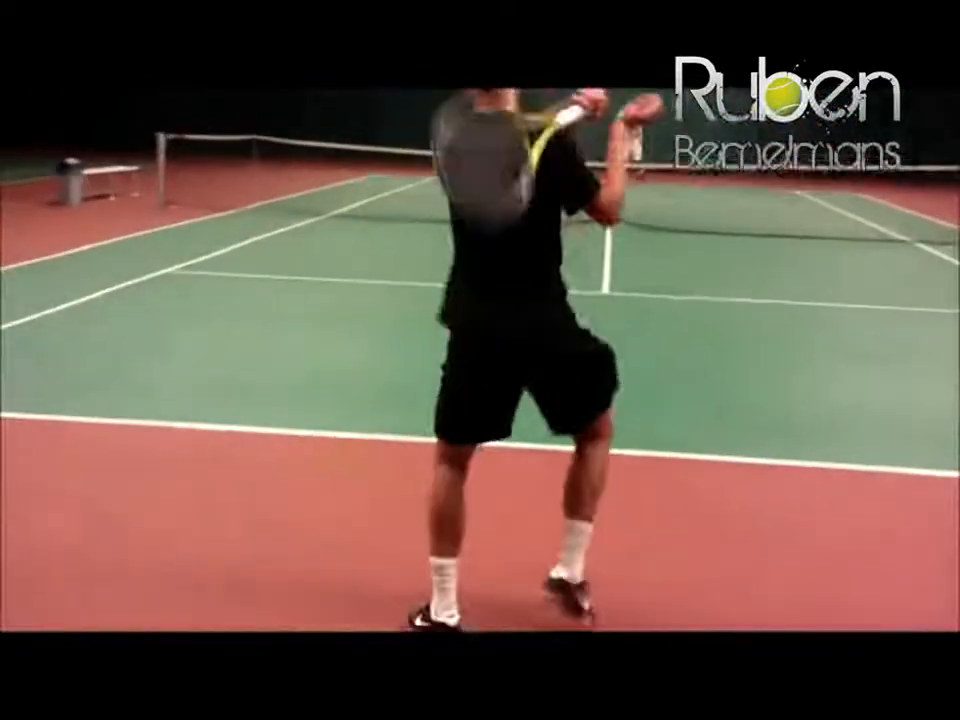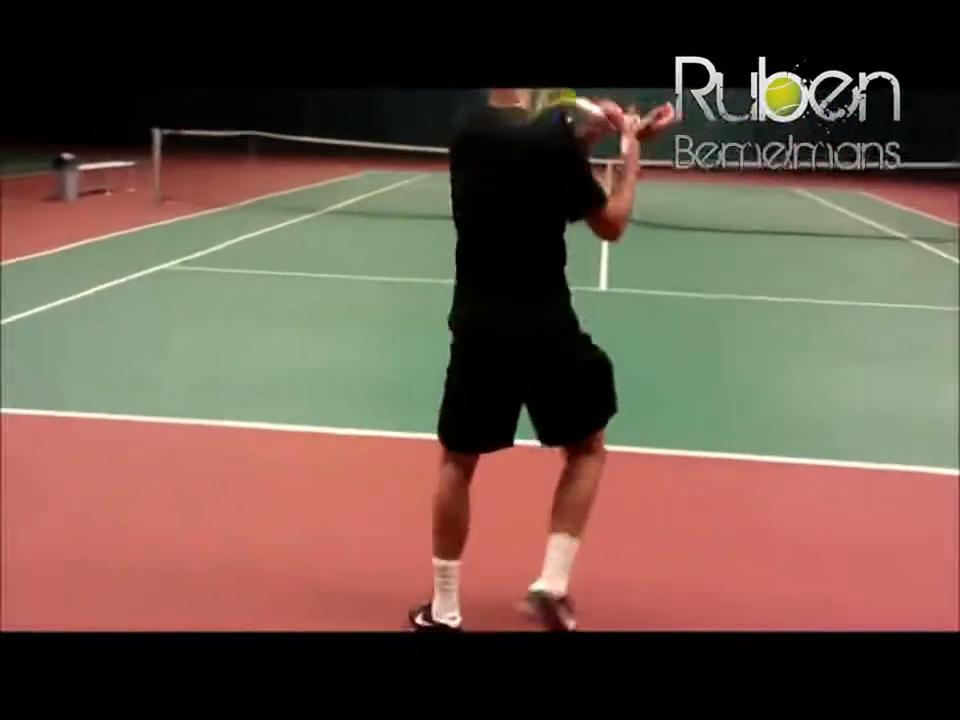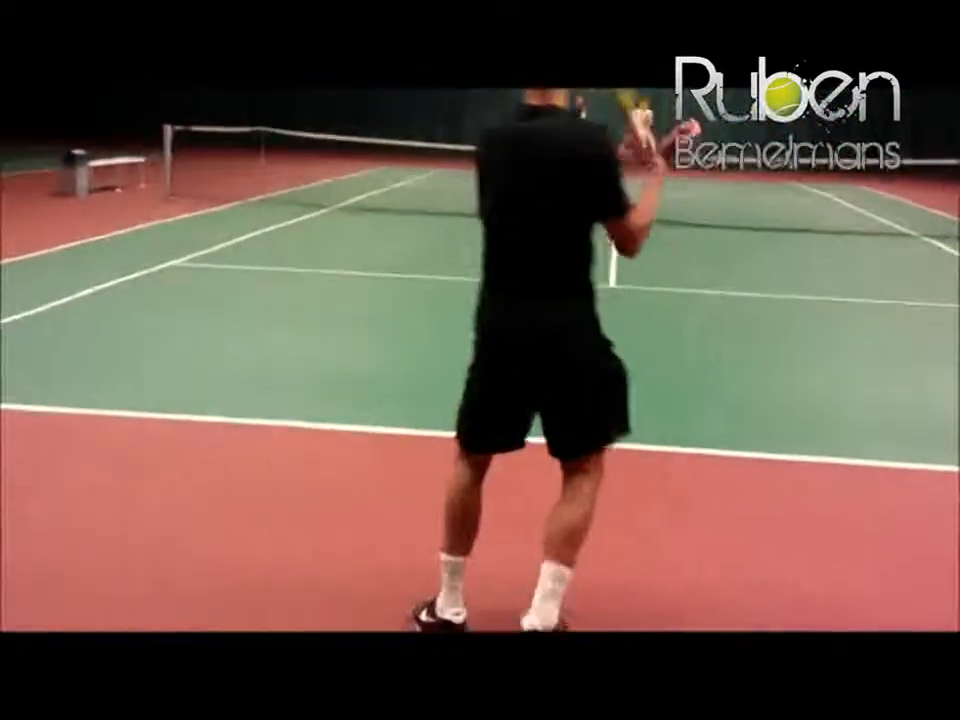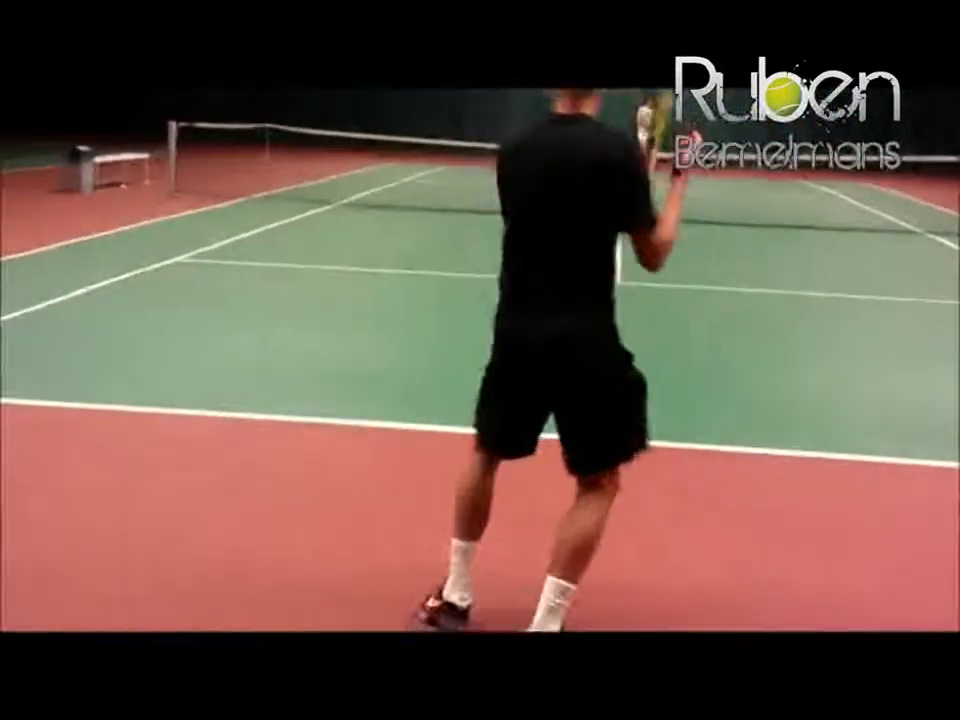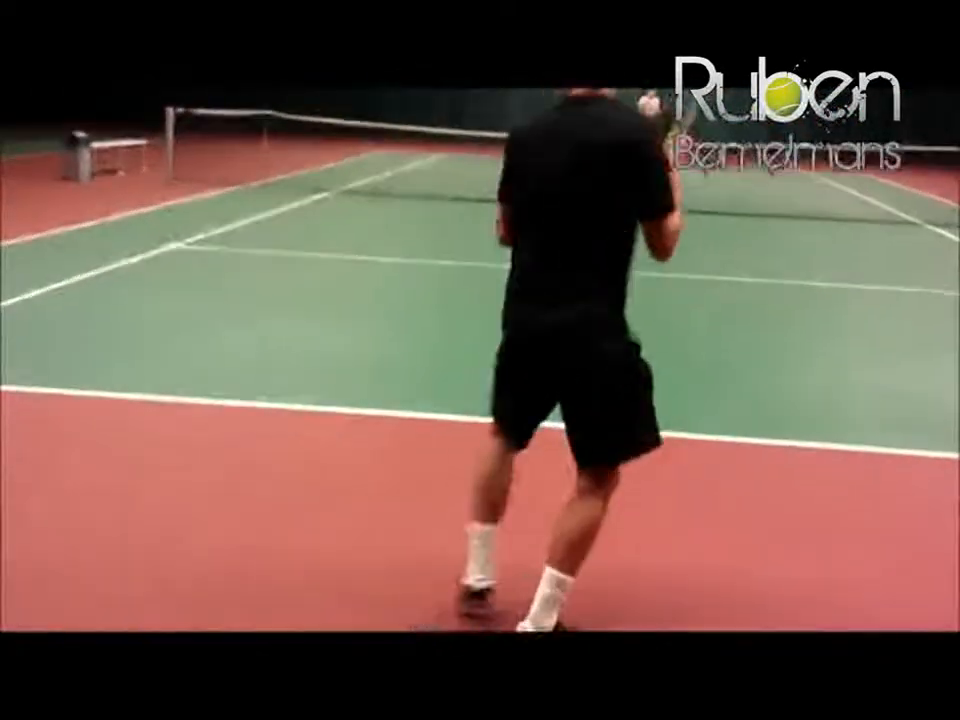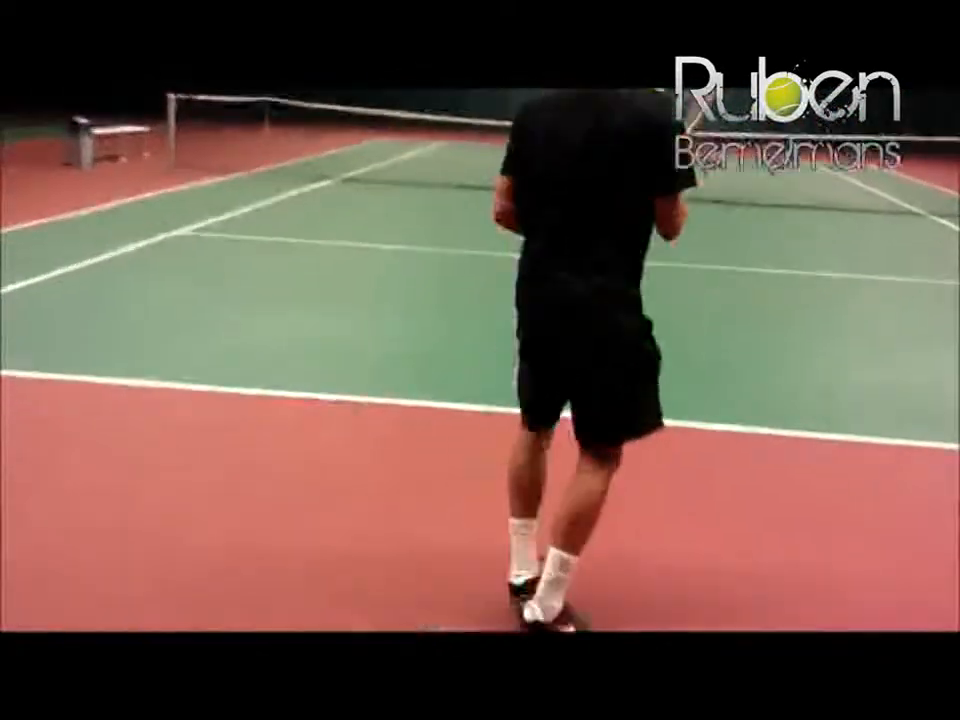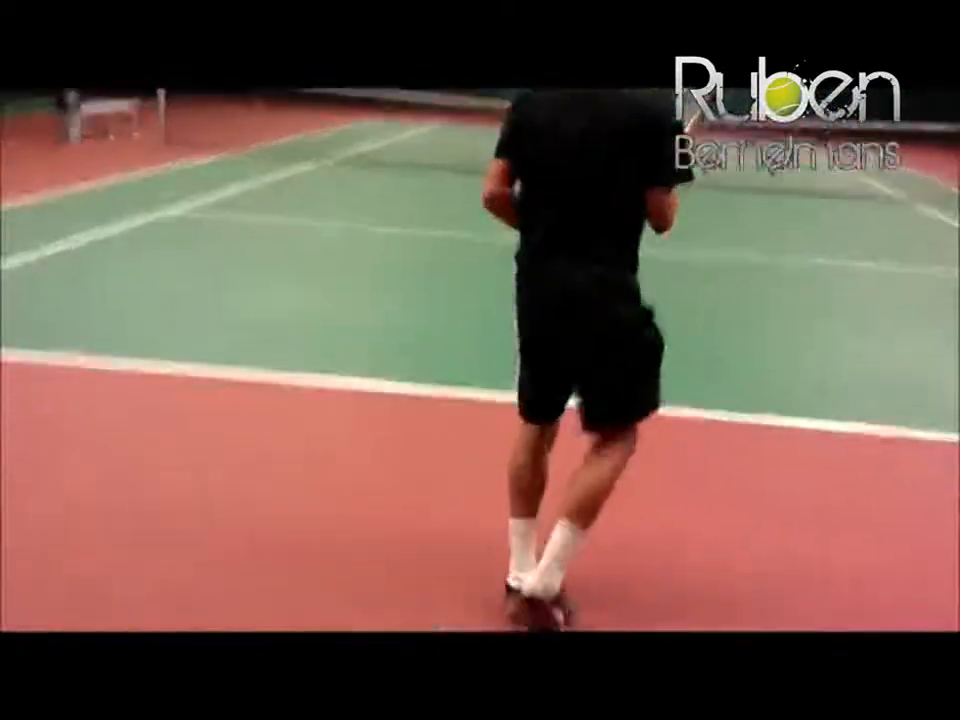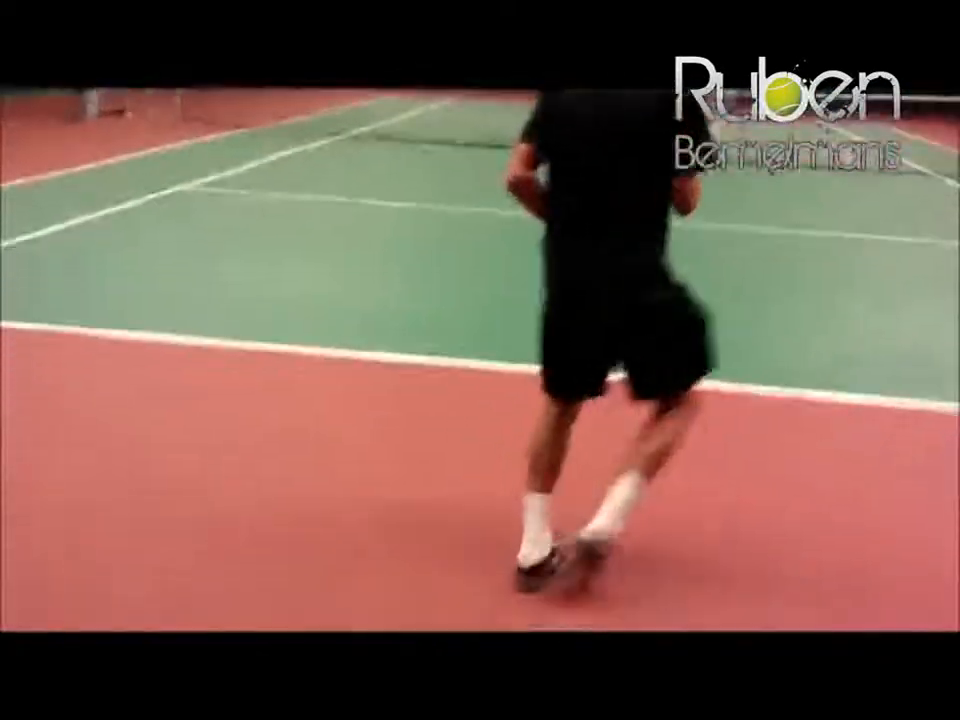
dt=0.1s
person 1, frame 1
right shoulder: (549, 140)
right elbow: (606, 210)
left wrist: (574, 109)
right wrist: (621, 130)
left hip: (476, 326)
right hip: (544, 321)
left knee: (452, 458)
right knee: (595, 433)
left ankle: (443, 610)
right ankle: (570, 571)
person 1, frame 2
left shoulder: (465, 137)
right shoulder: (551, 136)
right elbow: (609, 225)
left wrist: (587, 129)
right wrist: (631, 151)
left hip: (477, 326)
right hip: (545, 325)
left knee: (457, 462)
right knee: (586, 449)
left ankle: (442, 609)
right ankle: (552, 584)
person 1, frame 3
left shoulder: (493, 141)
right shoulder: (588, 139)
right elbow: (629, 240)
right wrist: (659, 167)
left hip: (500, 326)
right hip: (567, 330)
left knee: (471, 460)
right knee: (583, 467)
left ankle: (448, 606)
right ankle: (542, 619)
person 1, frame 4
left shoulder: (514, 153)
right shoulder: (617, 150)
right elbow: (652, 255)
right wrist: (678, 184)
left hip: (516, 332)
right hip: (583, 338)
left knee: (485, 455)
right knee: (598, 483)
left ankle: (454, 596)
right ankle: (544, 626)
person 1, frame 5
left shoulder: (524, 138)
right shoulder: (638, 135)
left elbow: (506, 232)
right elbow: (663, 244)
right wrist: (672, 181)
left hip: (524, 321)
right hip: (591, 327)
left knee: (505, 439)
right knee: (598, 479)
left ankle: (477, 578)
right ankle: (538, 621)
person 1, frame 6
left shoulder: (533, 114)
right shoulder: (653, 115)
left elbow: (505, 209)
right elbow: (670, 224)
left hip: (538, 295)
right hip: (606, 302)
left knee: (535, 429)
right knee: (600, 454)
left ankle: (523, 572)
right ankle: (544, 606)
person 1, frame 7
left shoulder: (530, 104)
right shoulder: (650, 112)
left elbow: (495, 193)
right elbow: (661, 217)
left hip: (539, 287)
right hip: (605, 291)
left knee: (536, 426)
right knee: (614, 439)
left ankle: (522, 570)
right ankle: (542, 583)
person 1, frame 8
left shoulder: (559, 90)
right shoulder: (676, 99)
left elbow: (519, 177)
right elbow: (685, 199)
left hip: (569, 271)
right hip: (636, 274)
left knee: (560, 402)
right knee: (677, 402)
left ankle: (533, 550)
right ankle: (602, 527)
